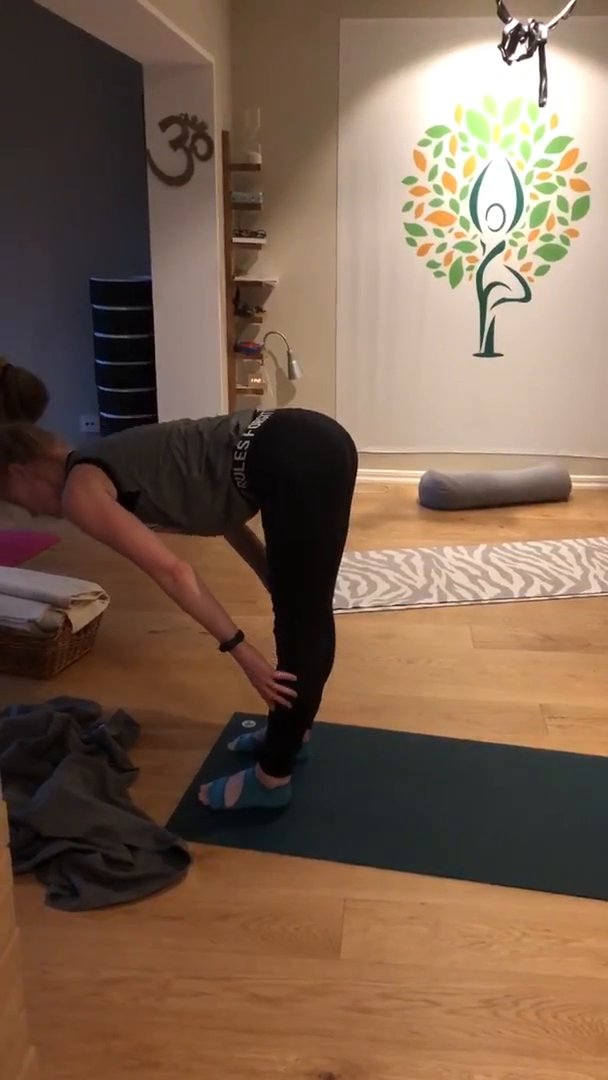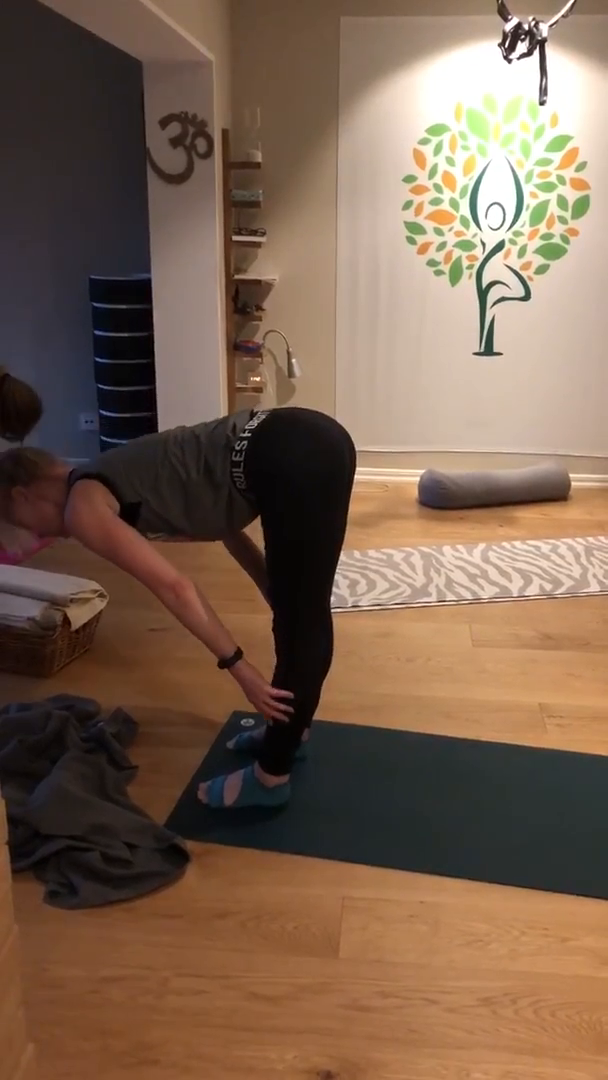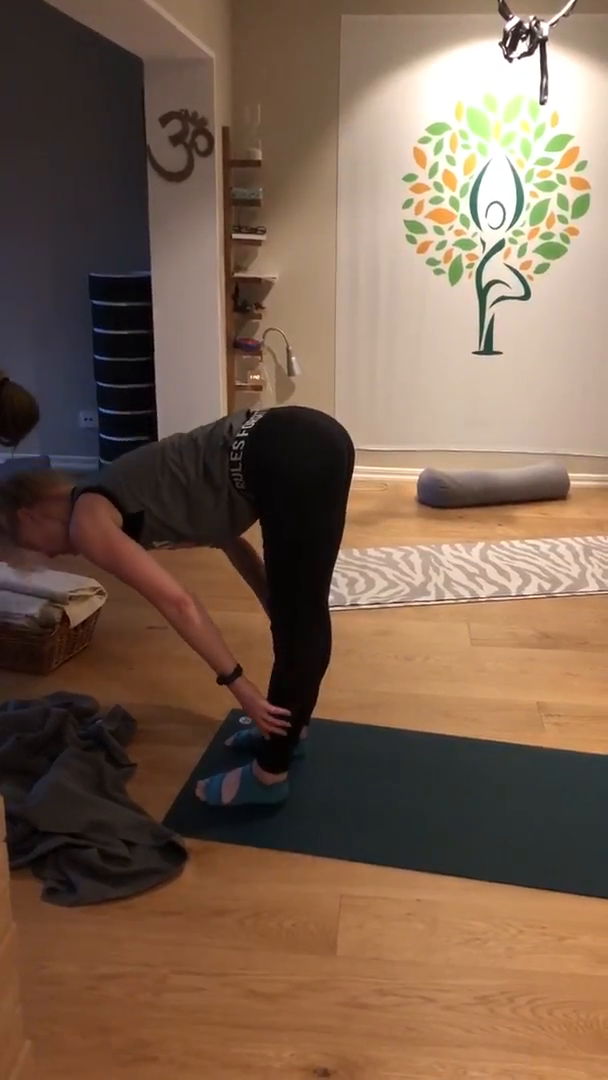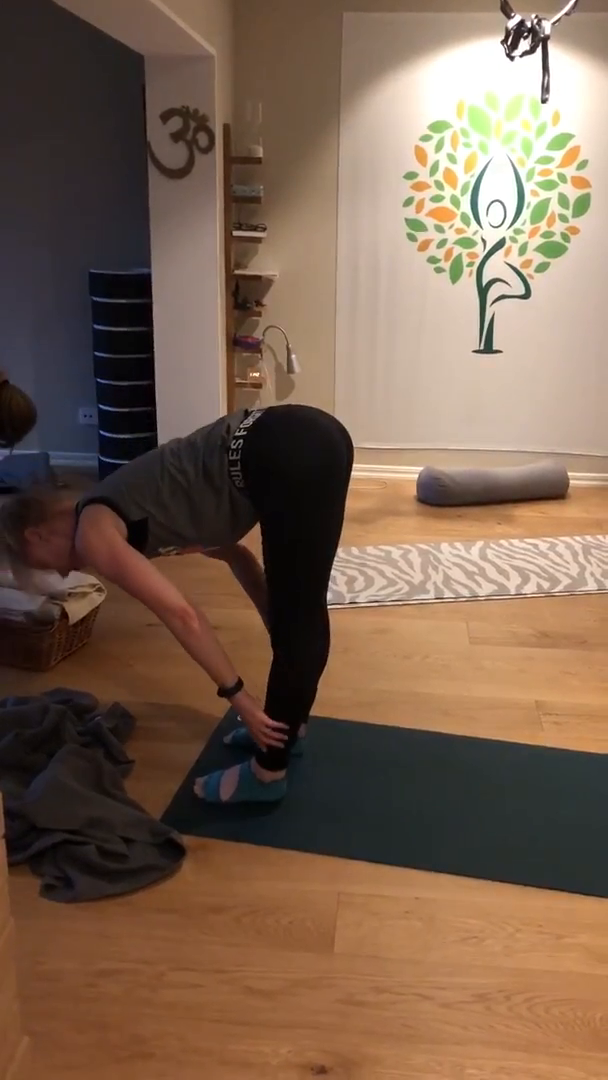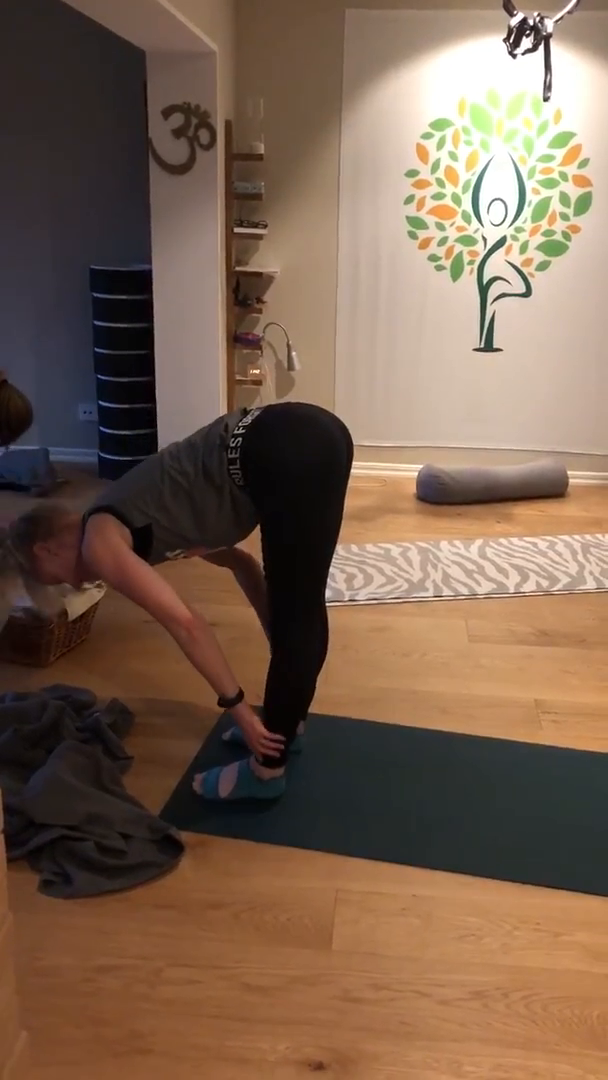
dt=0.2s
person 1, frame 1
left shoulder: (80, 492)
right shoulder: (107, 463)
left elbow: (171, 572)
right elbow: (228, 519)
left wrist: (238, 648)
right wrist: (283, 588)
left hip: (294, 464)
right hip: (312, 440)
left knee: (301, 627)
right knee: (306, 618)
left ankle: (272, 778)
right ankle: (292, 731)
person 1, frame 2
left shoulder: (83, 507)
right shoulder: (108, 482)
left elbow: (173, 587)
right elbow: (228, 530)
left wrist: (237, 666)
right wrist: (280, 599)
left hip: (292, 463)
right hip: (313, 439)
left knee: (300, 627)
right knee: (303, 617)
left ankle: (271, 777)
right ankle: (291, 729)
person 1, frame 3
left shoulder: (86, 522)
right shoulder: (111, 498)
left elbow: (176, 602)
right elbow: (231, 542)
left wrist: (237, 683)
right wrist: (277, 611)
left hip: (290, 461)
right hip: (312, 438)
left knee: (299, 625)
right knee: (302, 616)
left ankle: (269, 775)
right ankle: (288, 728)
person 1, frame 4
left shoulder: (92, 534)
right shoulder: (116, 510)
left elbow: (181, 615)
right elbow: (234, 552)
left wrist: (238, 697)
right wrist: (276, 628)
left hip: (289, 459)
right hip: (310, 435)
left knee: (297, 624)
right knee: (301, 613)
left ankle: (268, 773)
right ankle: (286, 728)
person 1, frame 5
left shoulder: (99, 543)
right shoulder: (123, 522)
left elbow: (186, 625)
right elbow: (240, 561)
left wrist: (237, 707)
left hip: (286, 456)
right hip: (310, 432)
left knee: (295, 621)
right knee: (300, 611)
left ankle: (266, 770)
right ankle: (286, 725)
